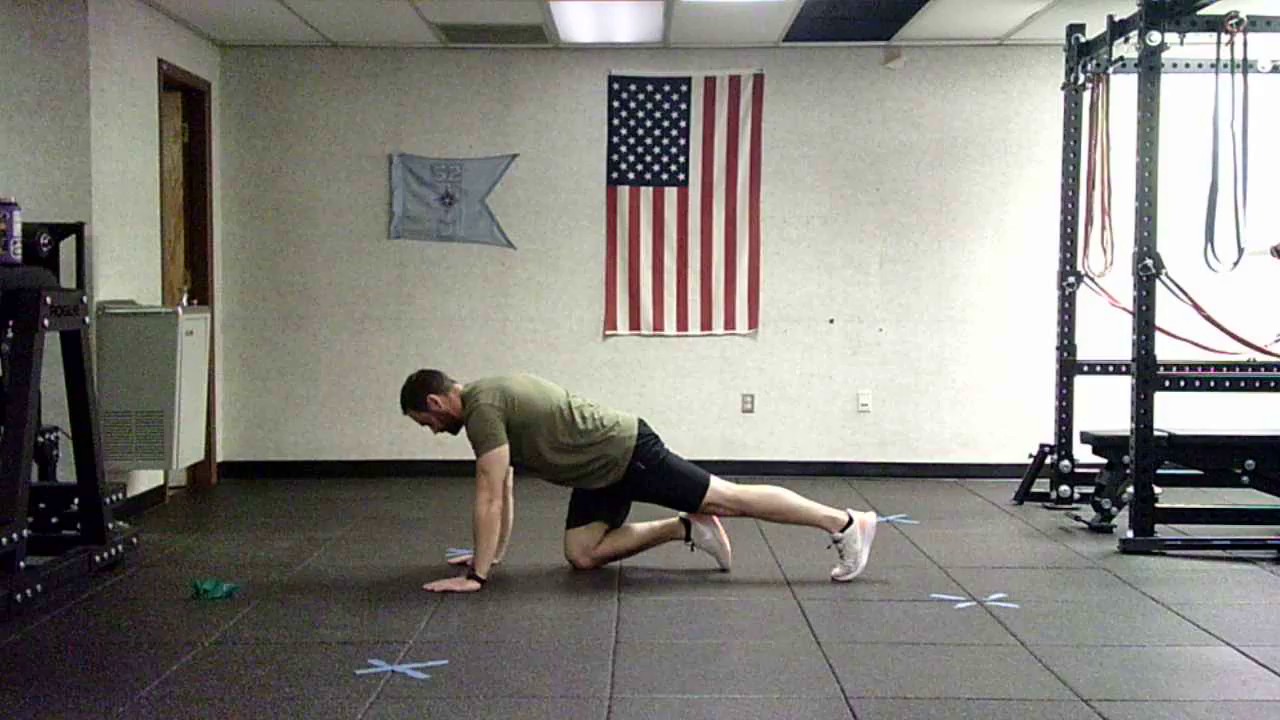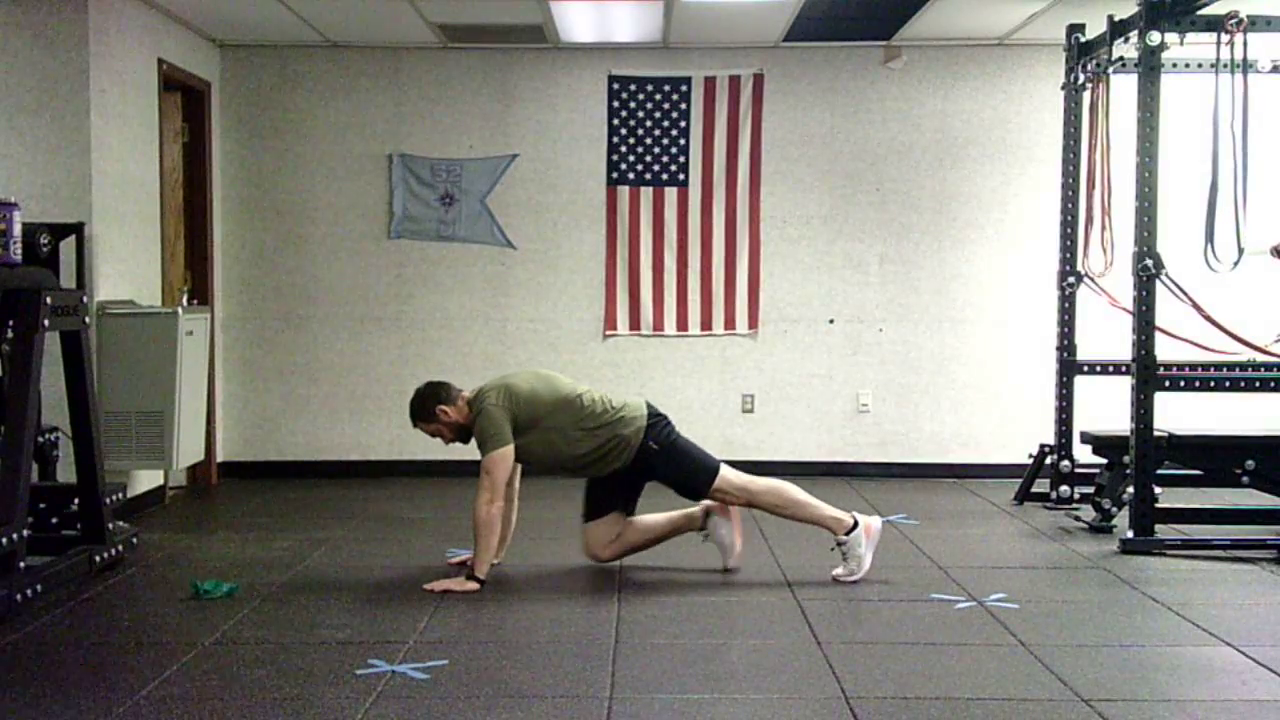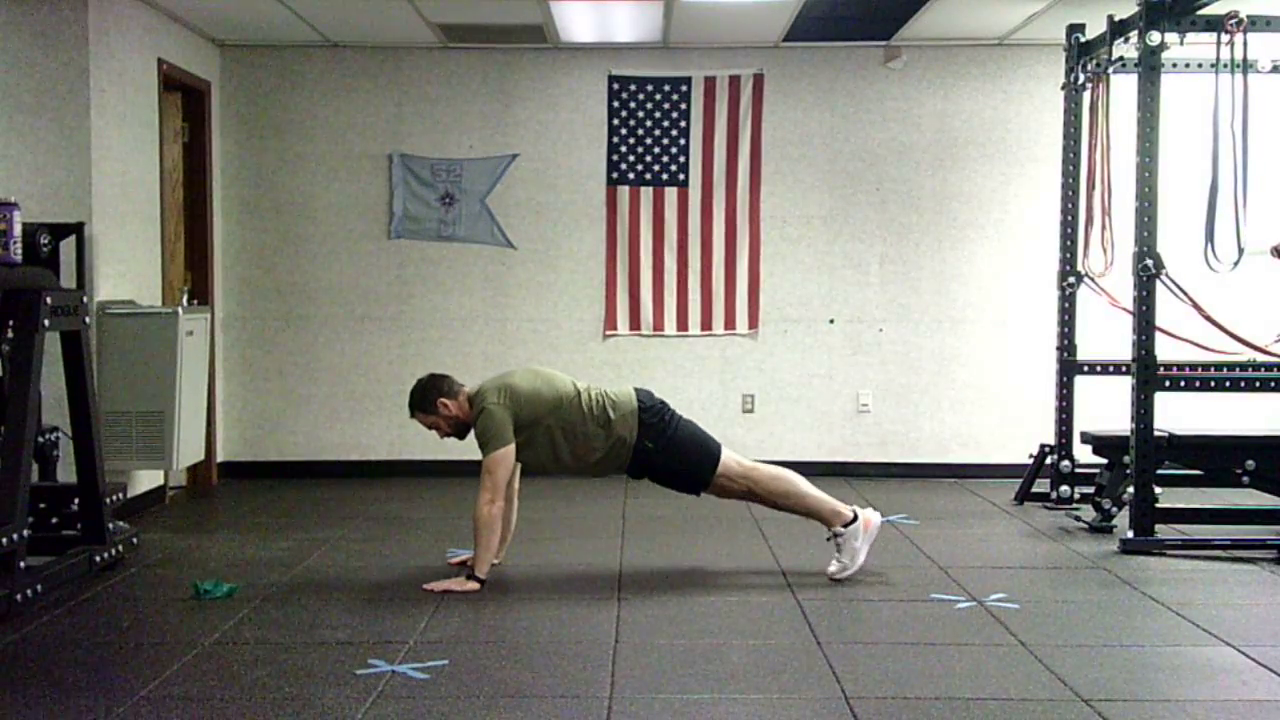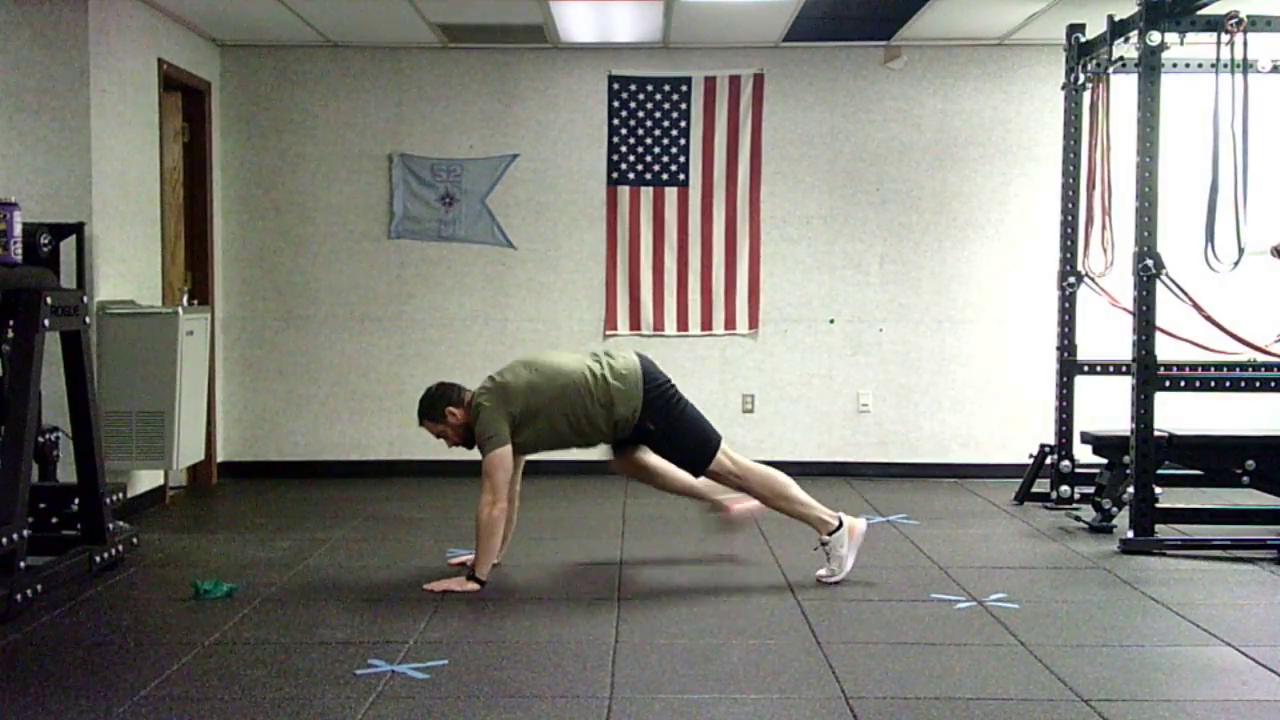
dt=0.7s
person 1, frame 1
left shoulder: (481, 410)
right shoulder: (490, 397)
left elbow: (489, 497)
right elbow: (504, 489)
left wrist: (475, 575)
right wrist: (492, 553)
left hip: (626, 454)
right hip: (607, 463)
left knee: (727, 499)
right knee: (582, 555)
left ankle: (846, 524)
right ankle: (687, 528)
person 1, frame 2
left shoulder: (489, 411)
right shoulder: (498, 404)
left elbow: (491, 499)
right elbow: (509, 491)
left wrist: (476, 575)
right wrist: (494, 553)
left hip: (637, 436)
right hip: (618, 450)
left knee: (736, 488)
right knee: (601, 548)
left ankle: (850, 526)
right ankle: (704, 518)
person 1, frame 3
left shoulder: (489, 411)
right shoulder: (498, 400)
left elbow: (492, 498)
right elbow: (508, 491)
left wrist: (475, 575)
right wrist: (493, 553)
left hip: (640, 430)
right hip: (633, 430)
left knee: (740, 475)
right knee: (732, 485)
left ankle: (849, 521)
right ankle: (845, 517)
person 1, frame 4
left shoulder: (488, 413)
right shoulder: (500, 402)
left elbow: (494, 500)
right elbow: (510, 490)
left wrist: (476, 576)
right wrist: (492, 553)
left hip: (636, 398)
right hip: (627, 378)
left knee: (729, 468)
right knee: (627, 461)
left ankle: (835, 527)
right ankle: (727, 502)
